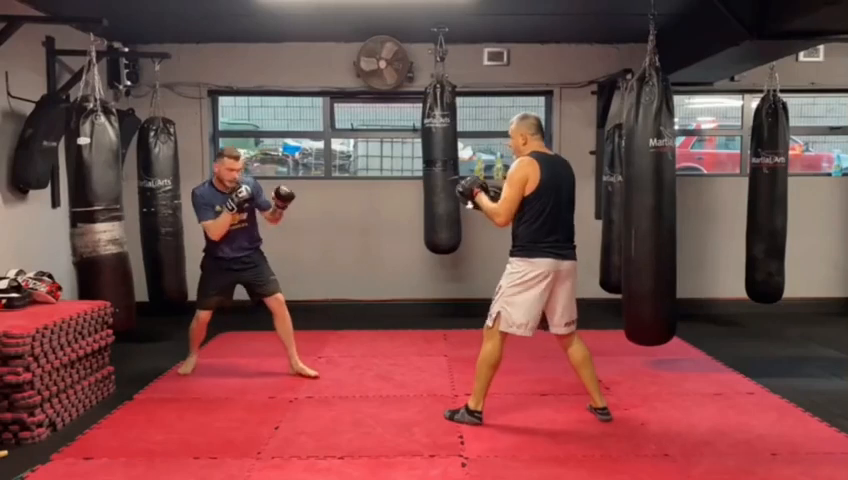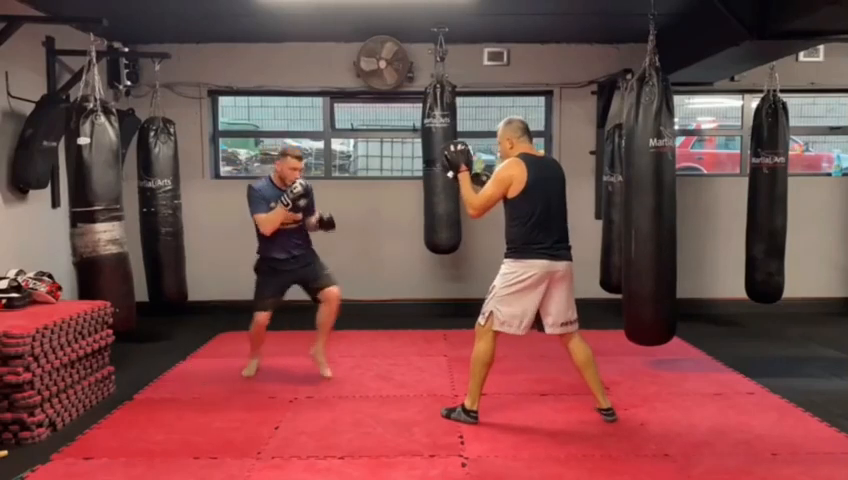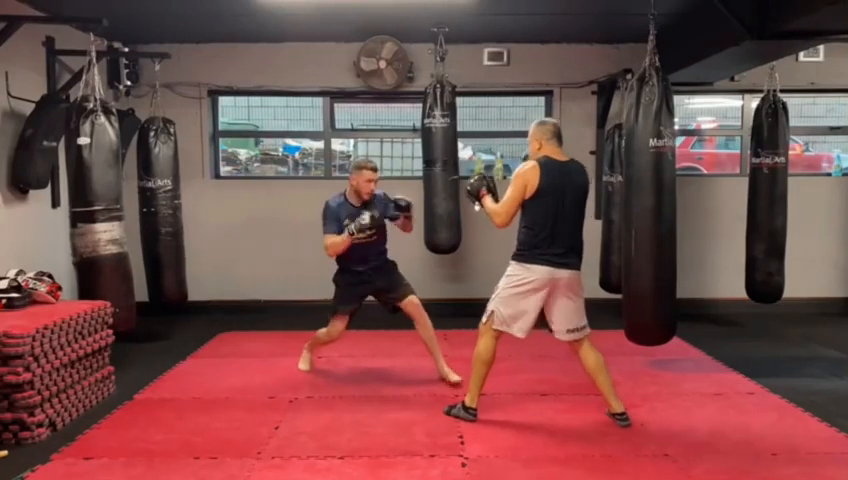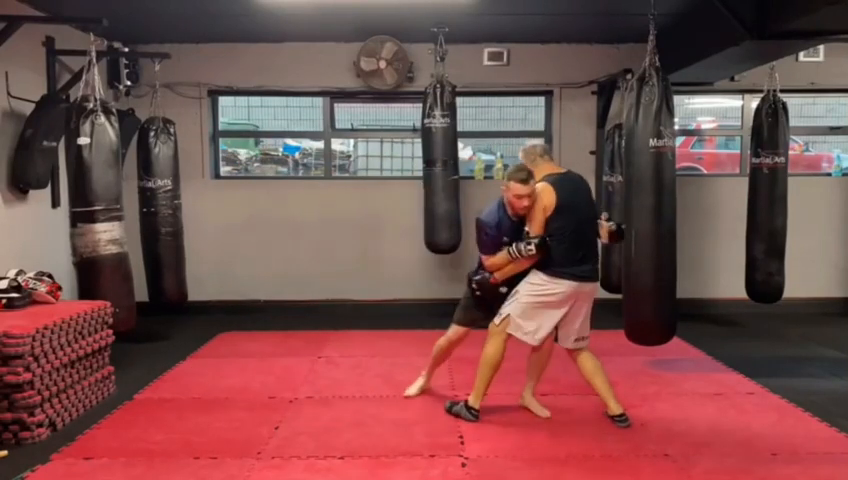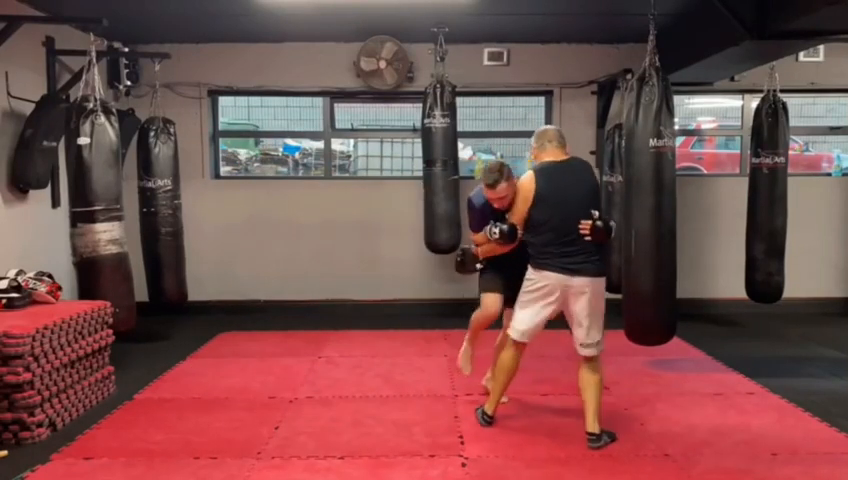
dt=1s
person 1, frame 1
left shoulder: (524, 166)
right shoulder: (564, 166)
left elbow: (502, 218)
left wrist: (478, 194)
right wrist: (497, 194)
left hip: (530, 262)
right hip: (564, 261)
left knee: (494, 331)
right knee: (568, 335)
left ankle: (474, 408)
right ankle: (600, 404)
person 1, frame 2
left shoulder: (511, 168)
right shoulder: (554, 167)
left elbow: (474, 209)
left wrist: (462, 170)
right wrist: (489, 181)
left hip: (524, 263)
right hip: (559, 262)
left knee: (486, 330)
right knee: (570, 334)
left ankle: (470, 407)
right ankle: (605, 404)
person 1, frame 3
left shoulder: (528, 171)
right shoulder: (581, 173)
left elbow: (501, 218)
left wrist: (484, 194)
left hip: (529, 268)
right hip: (568, 270)
left knee: (489, 329)
right knee: (580, 341)
left ankle: (469, 404)
right ankle: (618, 409)
person 1, frame 4
left shoulder: (542, 191)
right shoulder: (580, 182)
left elbow: (532, 252)
left wrist: (494, 278)
left hip: (552, 280)
right hip: (586, 280)
left knee: (498, 331)
right knee: (578, 348)
left ankle: (473, 405)
right ankle: (616, 410)
person 1, frame 5
left shoulder: (529, 180)
right shoulder: (589, 171)
left hip: (545, 274)
right hip: (589, 276)
left knee: (514, 341)
right knee: (590, 355)
left ankle: (488, 410)
right ankle: (594, 429)
person 2, frame 1
left shoulder: (250, 185)
right shoulder: (201, 194)
left elbow: (270, 217)
right elbow: (214, 233)
left wrist: (279, 206)
right wrist: (232, 205)
left hip: (251, 258)
right hip: (218, 262)
left knee: (278, 302)
right knee: (203, 315)
left ankle: (295, 362)
right ankle: (192, 356)
person 2, frame 2
left shoulder: (305, 189)
right shoulder: (258, 190)
right elbow: (265, 228)
left wrist: (320, 222)
right wrist: (287, 199)
left hip: (304, 257)
right hip: (273, 263)
left knee: (333, 295)
right knee: (261, 319)
left ankle: (319, 350)
right ankle: (254, 358)
person 2, frame 3
left shoulder: (381, 200)
right shoulder: (334, 206)
left elbow: (407, 228)
right elbow: (331, 249)
left wrist: (407, 213)
right wrist: (354, 229)
left hip: (382, 269)
right hip: (351, 275)
left knee: (415, 307)
right knee: (335, 331)
left ankle: (443, 368)
right ankle: (308, 349)
person 2, frame 4
right shoulder: (489, 220)
right elbow: (489, 263)
right wrist: (517, 250)
left hip: (524, 281)
right knee: (454, 336)
left ankle: (527, 395)
right ankle: (426, 377)
person 2, frame 5
right shoulder: (476, 200)
right elbow: (476, 239)
right wrist: (490, 234)
left hip: (523, 260)
right hip: (492, 260)
right knee: (492, 308)
left ankle: (491, 377)
right ankle: (470, 340)
